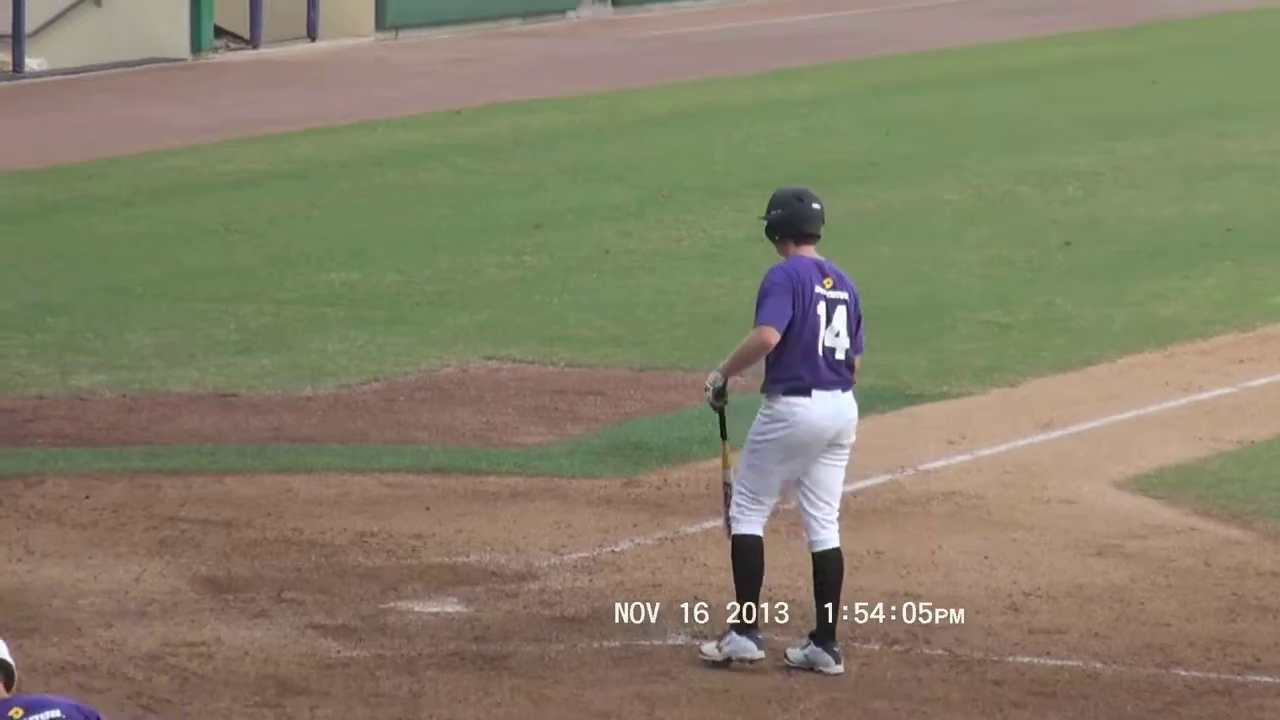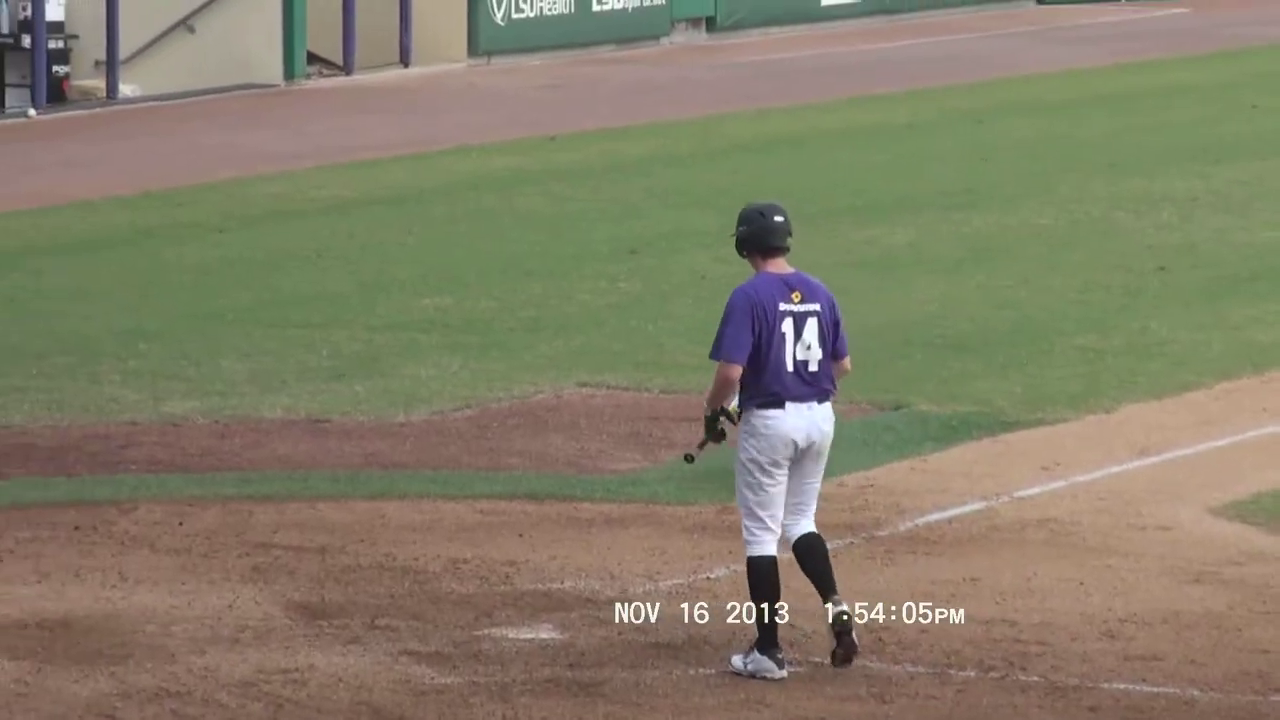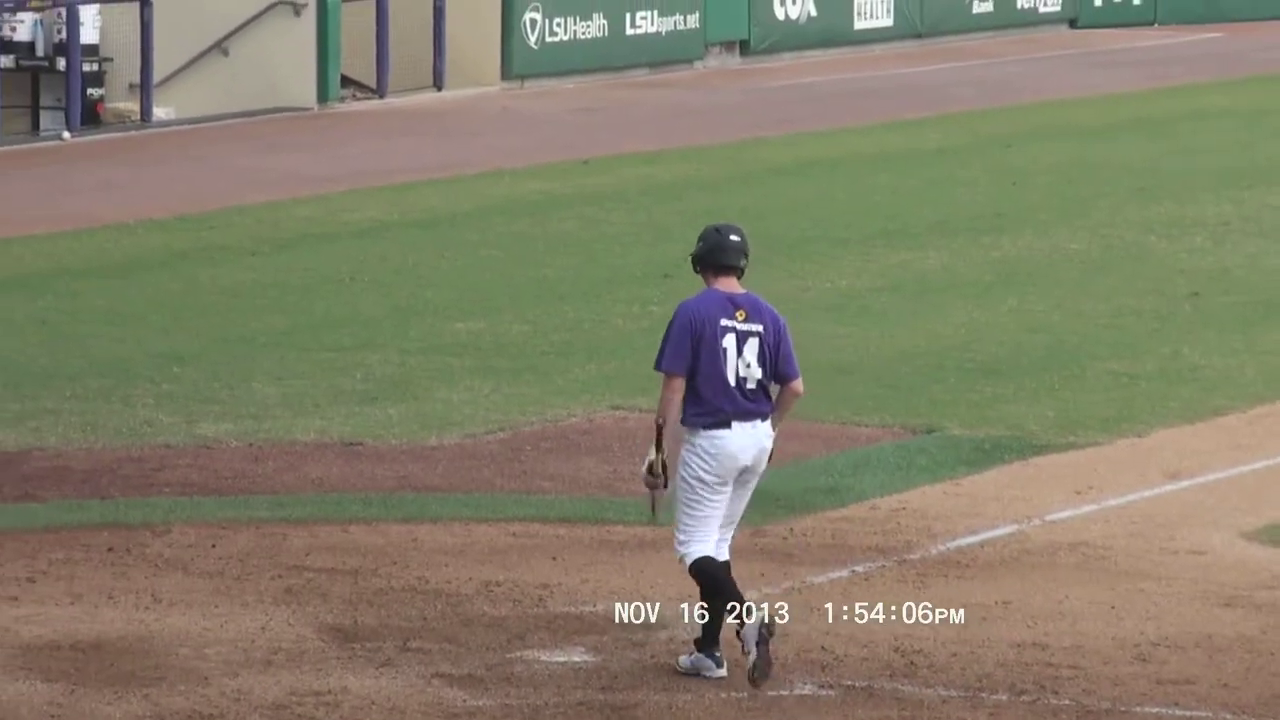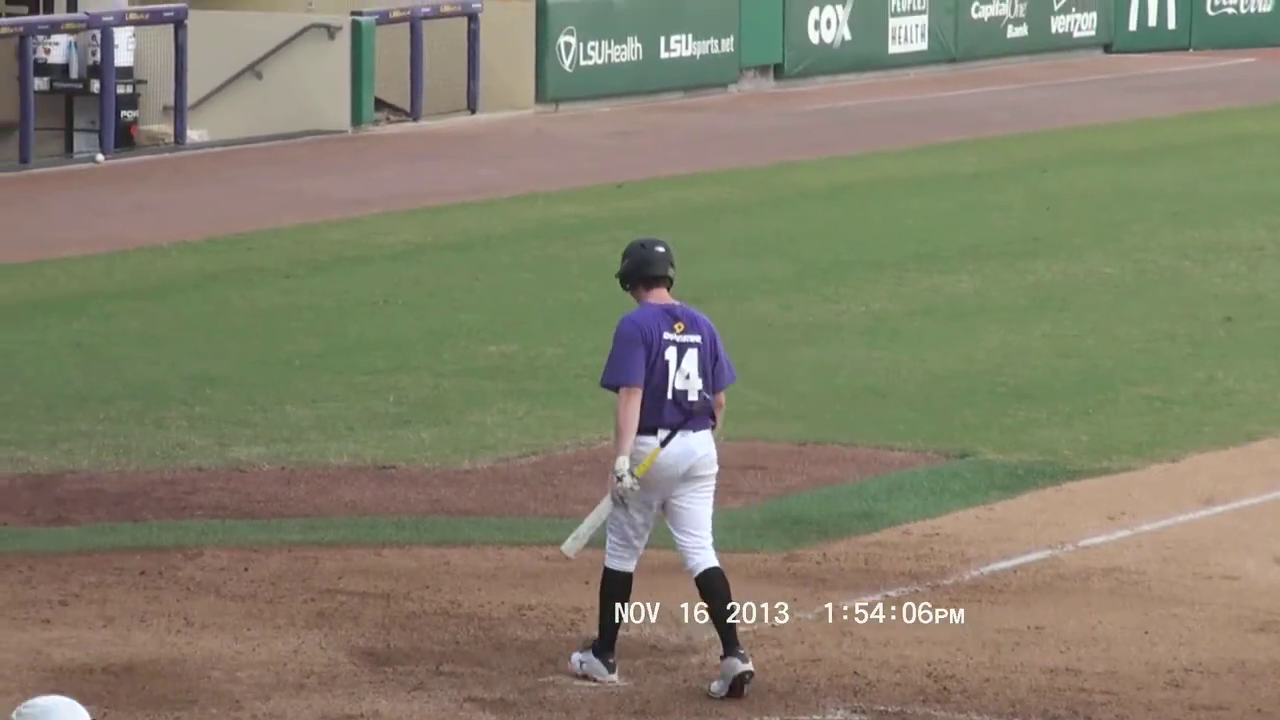
dt=0.5s
person 1, frame 1
left shoulder: (785, 275)
right shoulder: (844, 282)
left elbow: (766, 337)
right elbow: (855, 357)
left wrist: (723, 373)
left hip: (794, 409)
right hip: (843, 408)
left knee: (747, 515)
right knee: (823, 526)
left ankle: (746, 632)
right ankle: (824, 644)
person 1, frame 2
left shoulder: (748, 295)
right shoulder: (820, 293)
left elbow: (730, 372)
right elbow: (842, 366)
left wrist: (713, 409)
left hip: (768, 423)
right hip: (819, 418)
left knee: (760, 534)
right knee: (799, 523)
left ankle: (768, 650)
right ankle: (835, 605)
person 1, frame 3
left shoulder: (693, 311)
right shoulder: (768, 315)
left elbow: (672, 386)
right elbow: (794, 388)
left hip: (711, 441)
right hip: (757, 438)
left knee: (695, 549)
right knee: (716, 541)
left ankle: (751, 620)
right ankle: (708, 650)
person 1, frame 4
left shoulder: (635, 324)
right shoulder: (701, 325)
left elbow: (630, 395)
right elbow: (718, 399)
left wrist: (621, 459)
left hip: (651, 450)
right hip: (699, 448)
left knee: (622, 551)
right knee: (700, 553)
left ankle: (603, 655)
right ankle: (734, 653)
